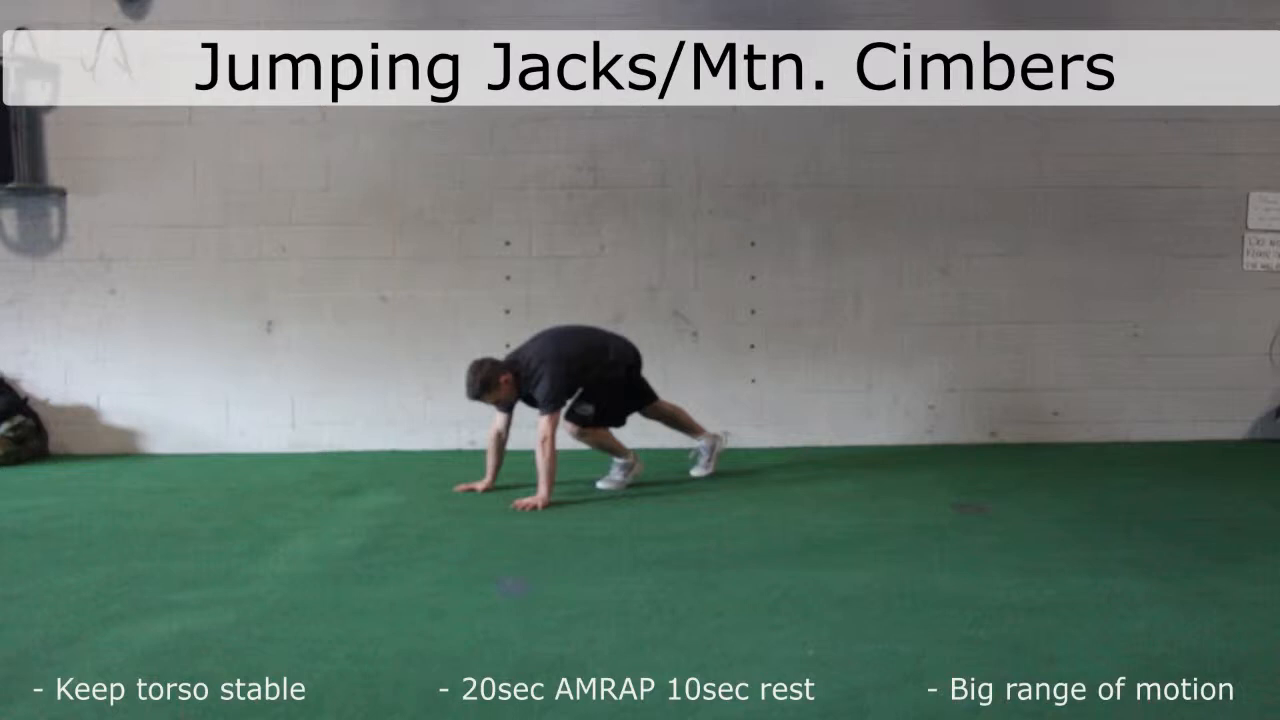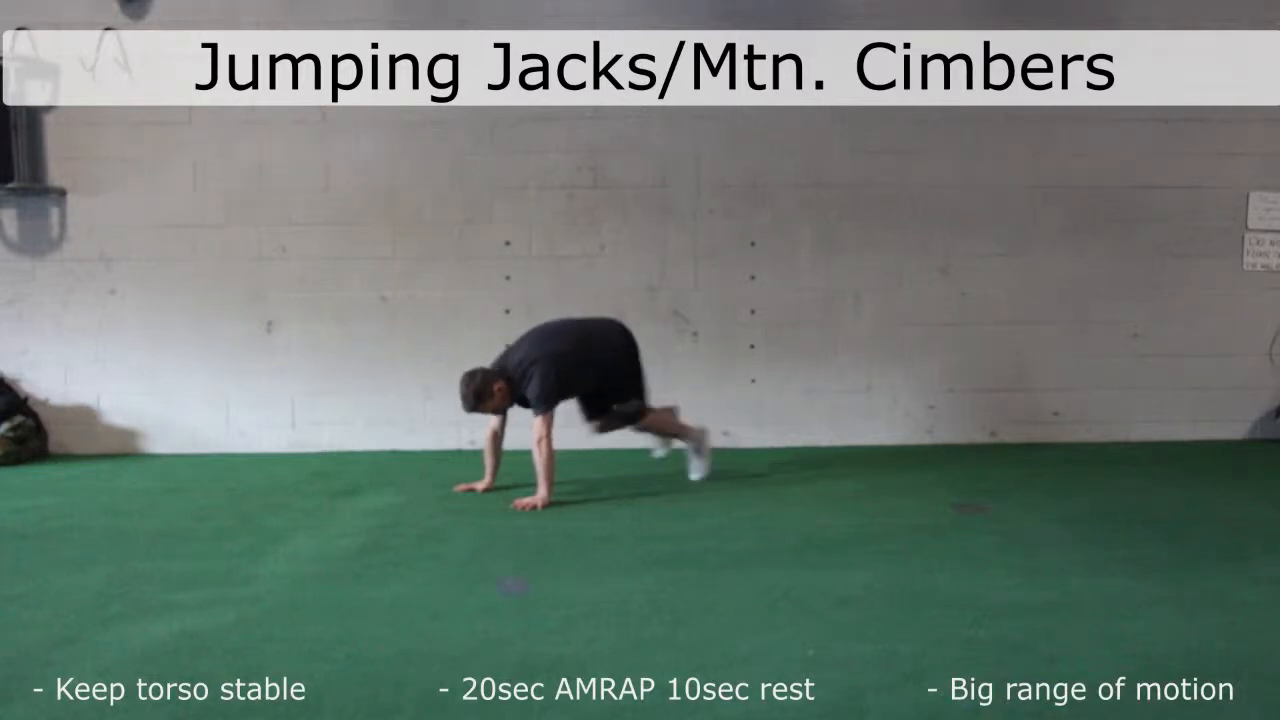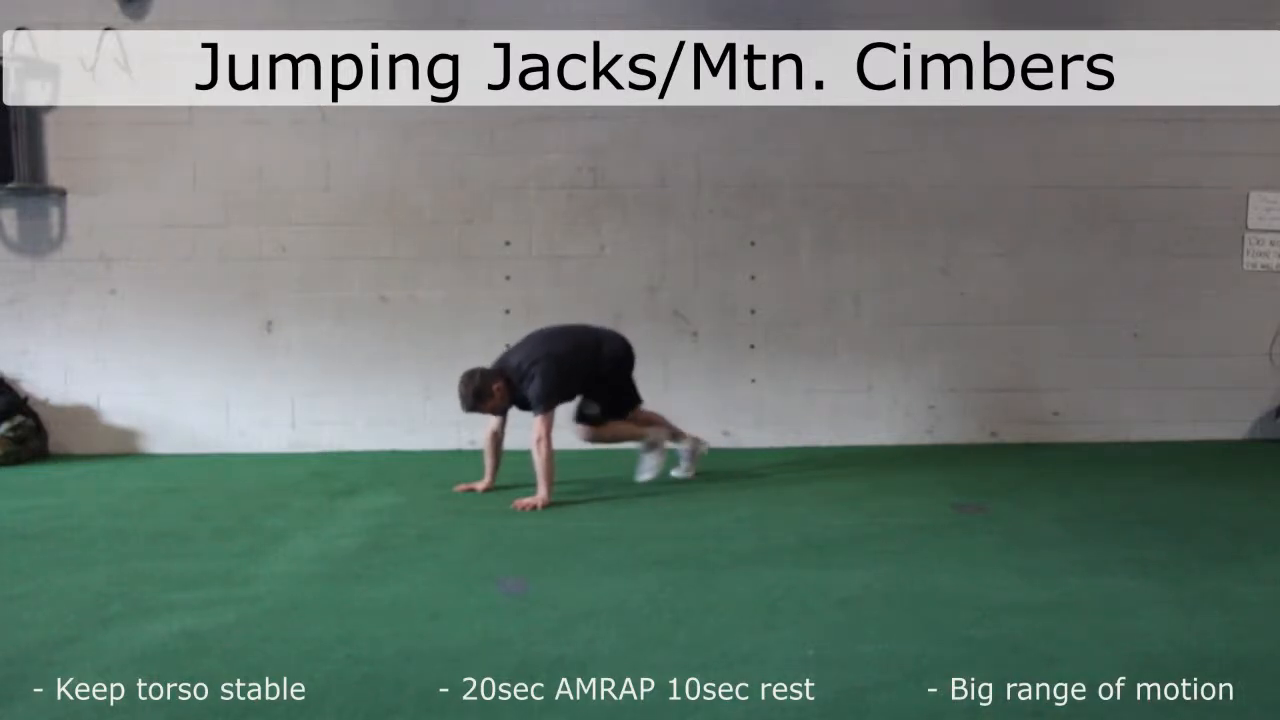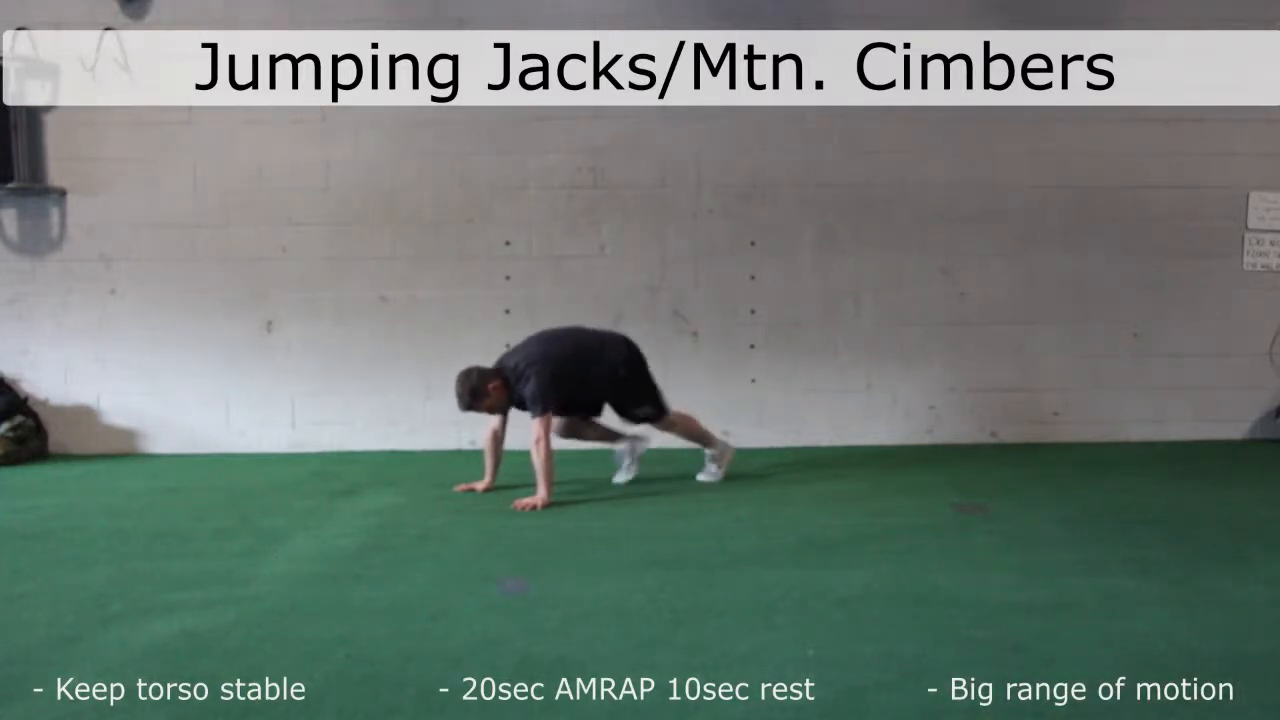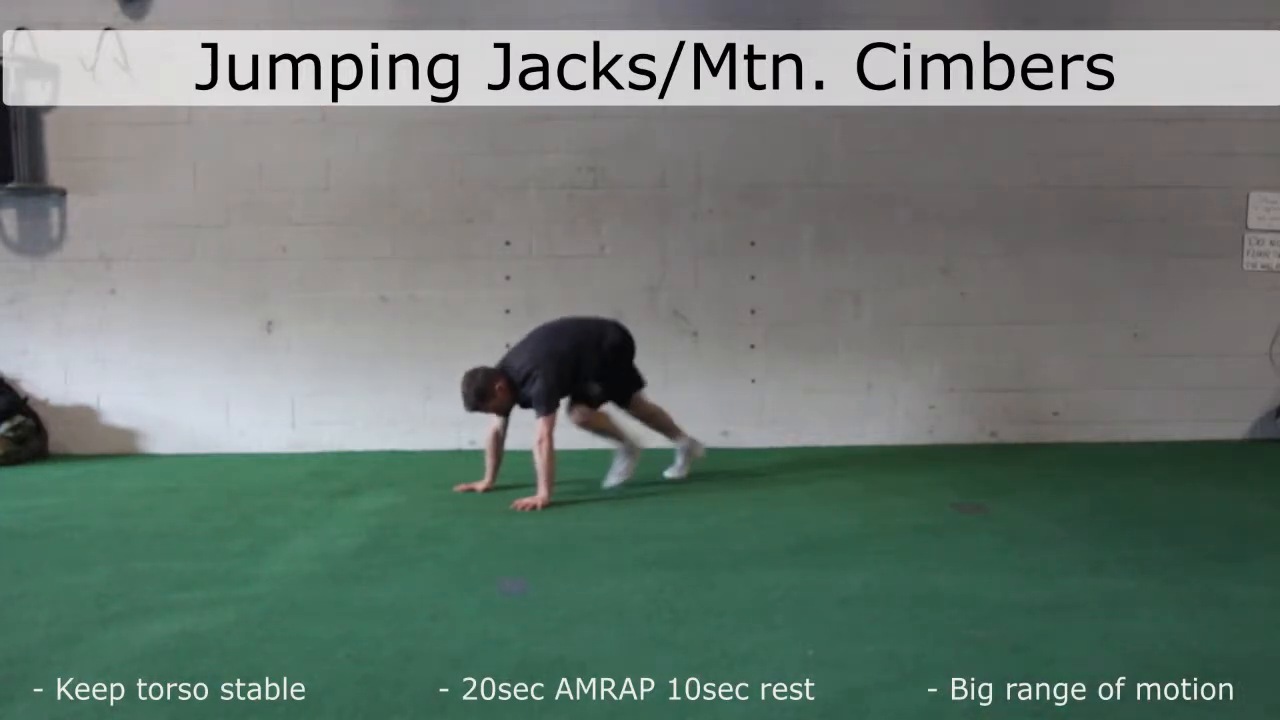
dt=1s
person 1, frame 1
left shoulder: (546, 374)
right shoulder: (506, 372)
left elbow: (545, 437)
right elbow: (499, 430)
left wrist: (543, 495)
right wrist: (488, 480)
left hip: (619, 361)
right hip: (602, 364)
left knee: (576, 425)
right knee: (651, 409)
left ankle: (626, 462)
right ankle: (708, 442)
person 1, frame 2
left shoulder: (537, 377)
right shoulder: (496, 375)
left elbow: (541, 437)
right elbow: (494, 431)
left wrist: (543, 494)
right wrist: (488, 480)
left hip: (614, 345)
right hip: (595, 353)
left knee: (634, 415)
right knee: (601, 424)
left ankle: (694, 438)
right ankle: (663, 419)
person 1, frame 3
left shoulder: (538, 377)
right shoulder: (498, 376)
left elbow: (541, 438)
right elbow: (495, 432)
left wrist: (543, 495)
right wrist: (488, 480)
left hip: (612, 355)
right hip: (597, 359)
left knee: (587, 430)
right knee: (629, 416)
left ankle: (651, 440)
right ankle: (688, 443)
person 1, frame 4
left shoulder: (533, 382)
right shoulder: (501, 377)
left elbow: (539, 439)
right elbow: (495, 431)
left wrist: (544, 495)
right wrist: (488, 480)
left hip: (618, 362)
right hip: (592, 365)
left knee: (658, 417)
right knee: (562, 424)
left ankle: (718, 449)
right ankle: (626, 443)
person 1, frame 5
left shoulder: (539, 378)
right shoulder: (500, 376)
left elbow: (542, 437)
right elbow: (496, 430)
left wrist: (544, 494)
right wrist: (488, 480)
left hip: (611, 343)
right hip: (592, 345)
left knee: (581, 413)
